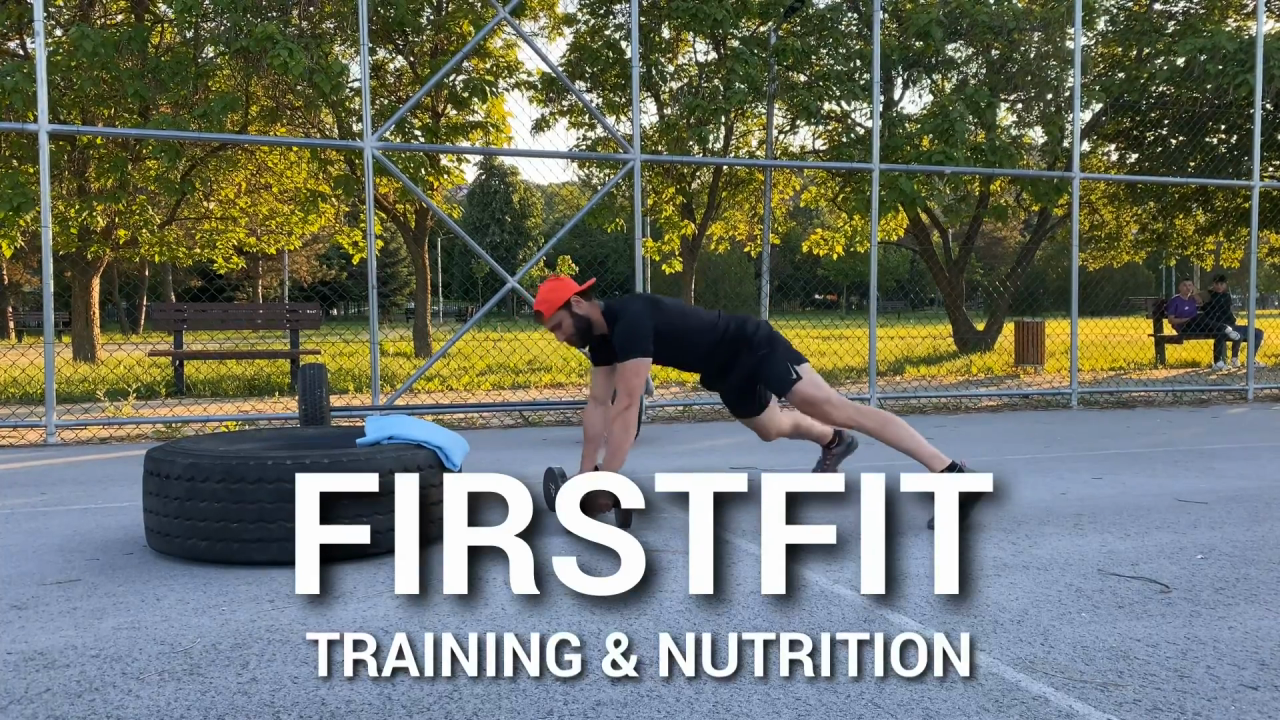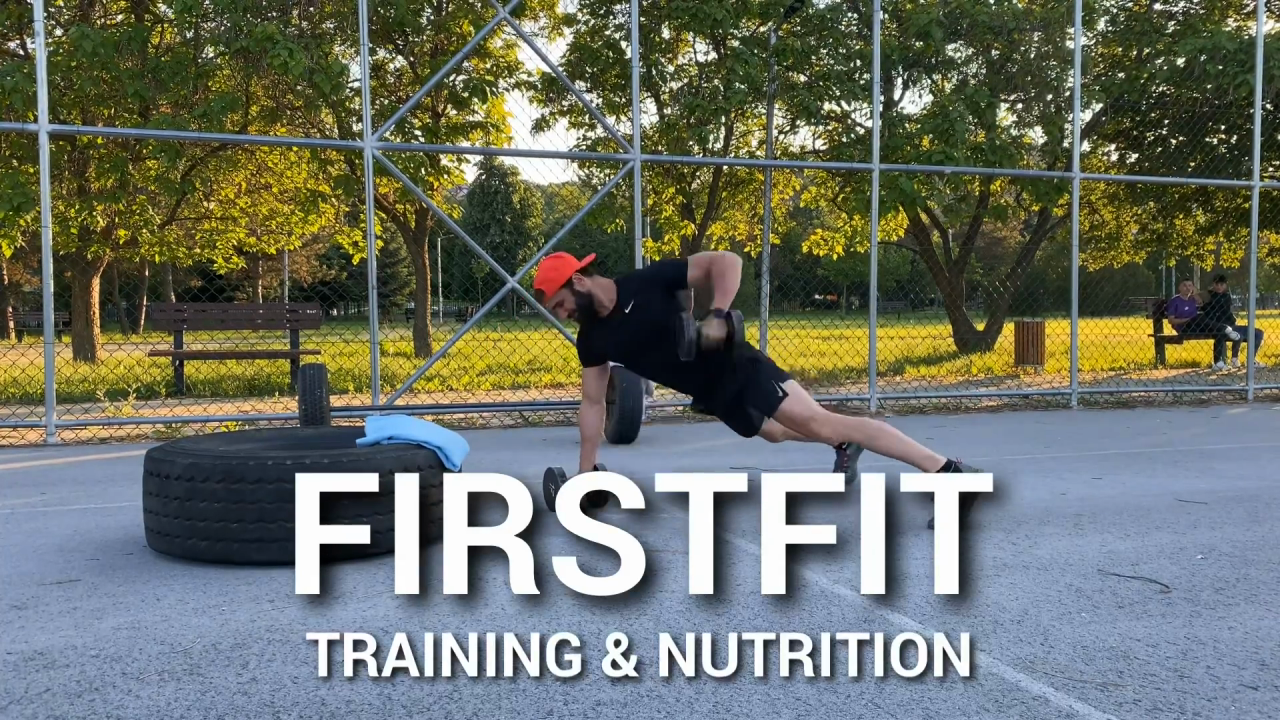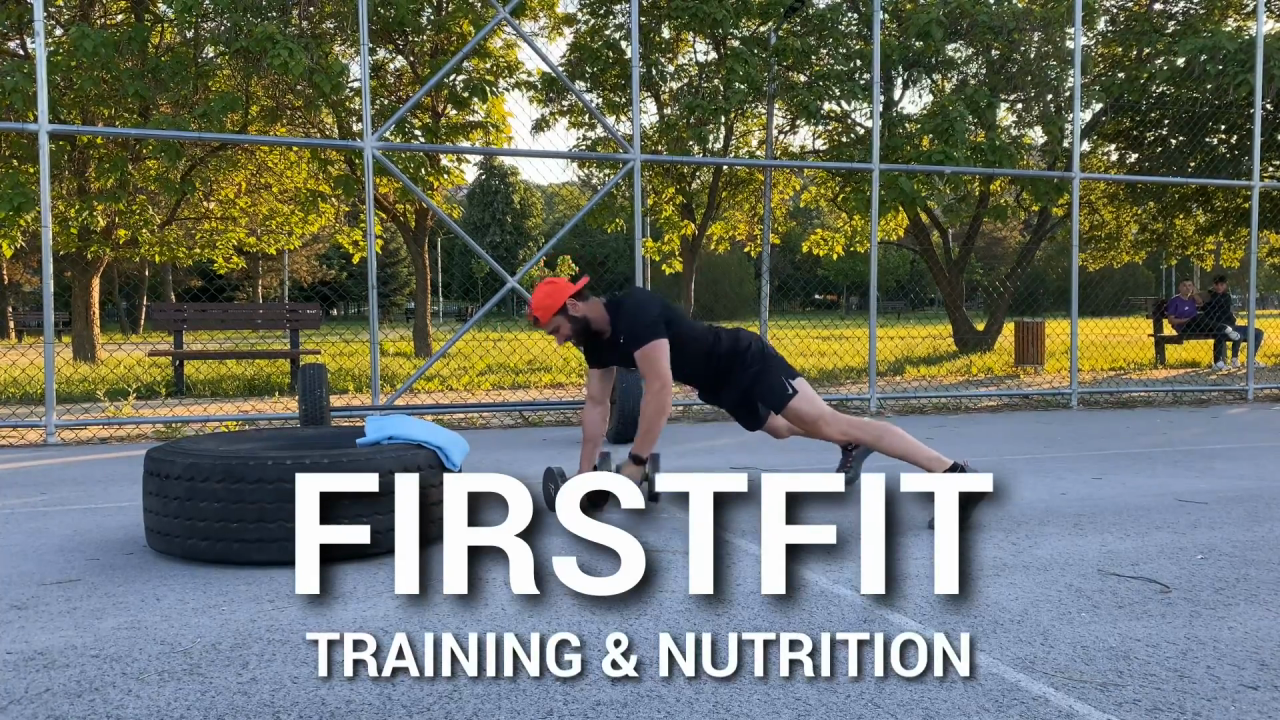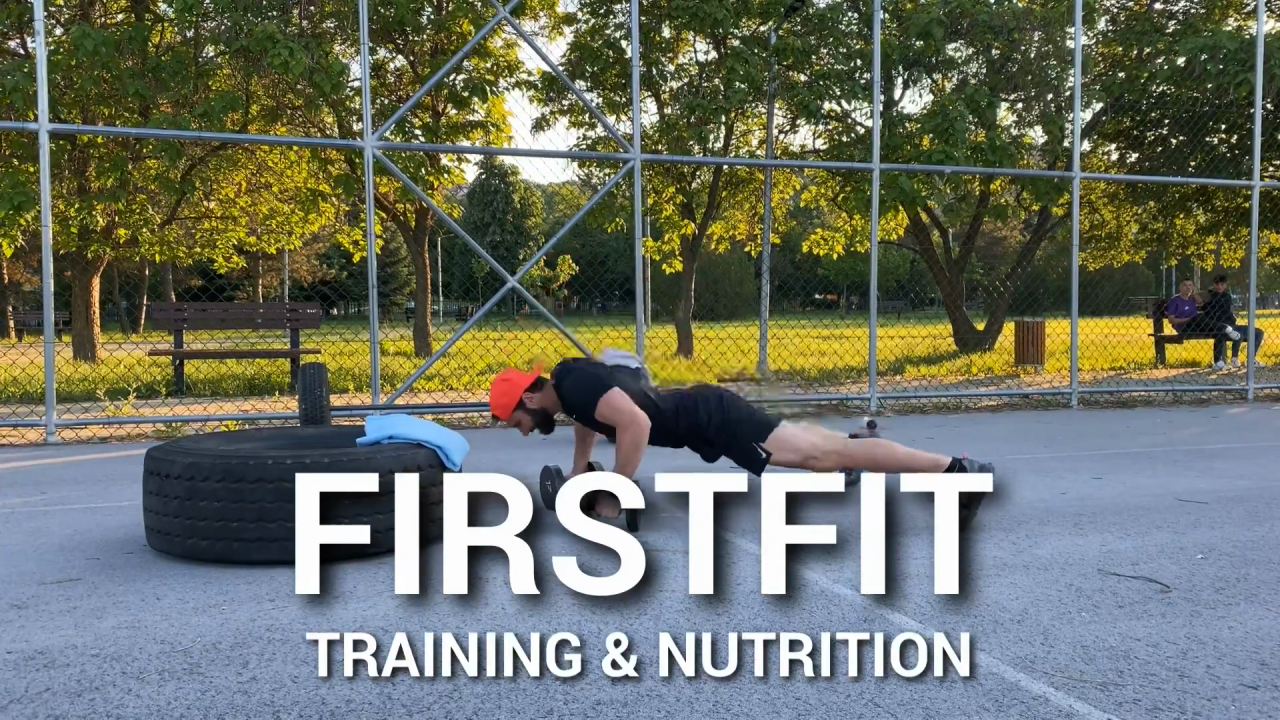
dt=0.5s
person 1, frame 1
left shoulder: (628, 318)
right shoulder: (602, 335)
left elbow: (627, 406)
right elbow: (598, 404)
right wrist: (586, 473)
left hip: (752, 345)
right hip: (726, 368)
left knee: (832, 406)
right knee: (771, 427)
left ankle: (953, 475)
right ankle: (833, 441)
person 1, frame 2
left shoulder: (648, 280)
right shoulder: (592, 337)
left elbow: (727, 260)
right elbow: (592, 403)
left wrist: (718, 316)
right wrist: (585, 474)
left hip: (736, 366)
right hip: (711, 394)
left knee: (820, 423)
right knee: (777, 433)
left ankle: (951, 473)
right ankle: (845, 449)
person 1, frame 3
left shoulder: (635, 310)
right shoulder: (596, 341)
left elbow: (659, 391)
right elbow: (596, 405)
left wrist: (637, 462)
right wrist: (584, 473)
left hip: (745, 361)
right hip: (722, 385)
left knee: (827, 423)
right knee: (779, 428)
left ankle: (955, 476)
right ankle: (852, 449)
person 1, frame 4
left shoulder: (573, 389)
right shoulder: (567, 379)
left elbow: (636, 424)
left wrist: (617, 496)
right wrist: (578, 475)
left hip: (712, 423)
right hip: (701, 412)
left knee: (820, 455)
right knee: (789, 438)
left ankle: (958, 470)
right ankle: (852, 435)
